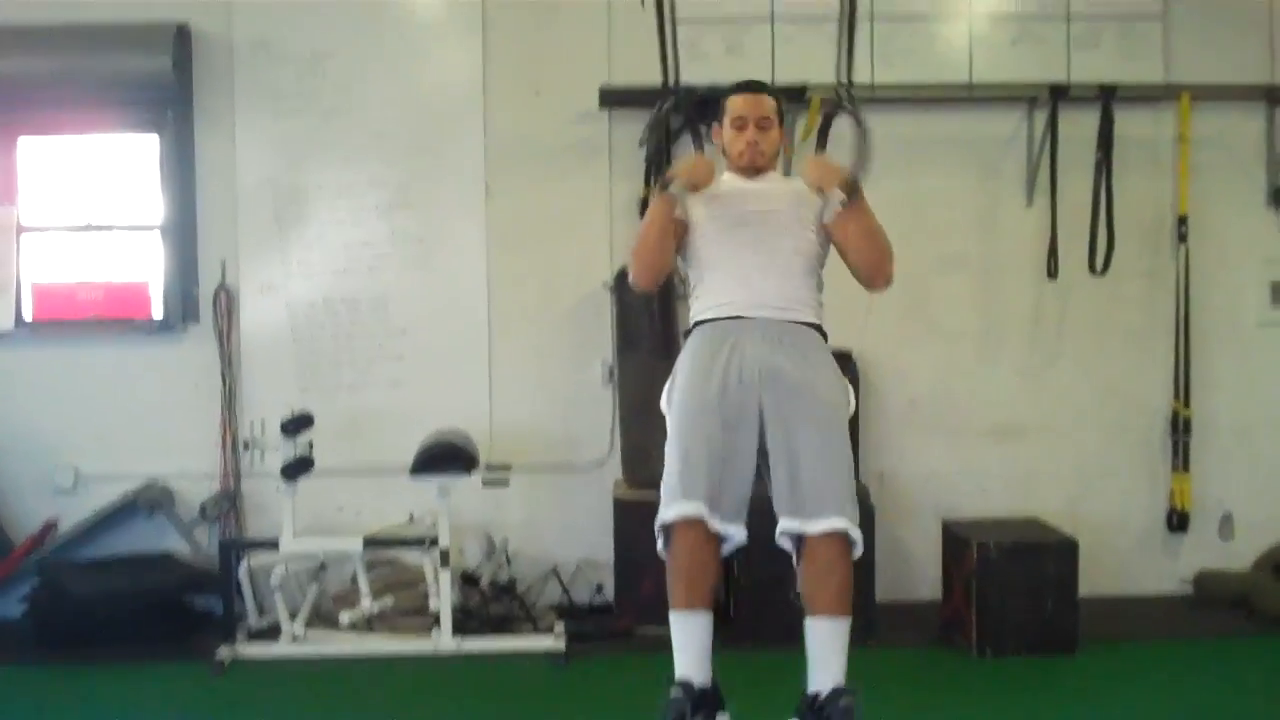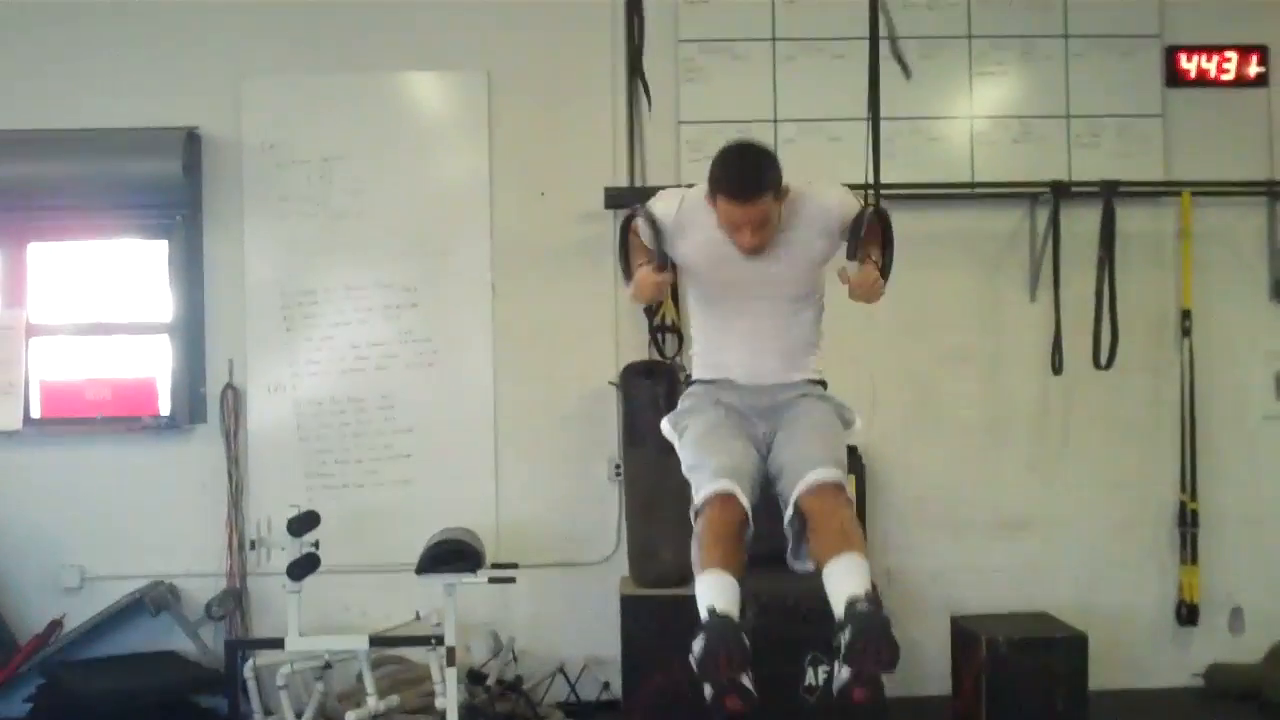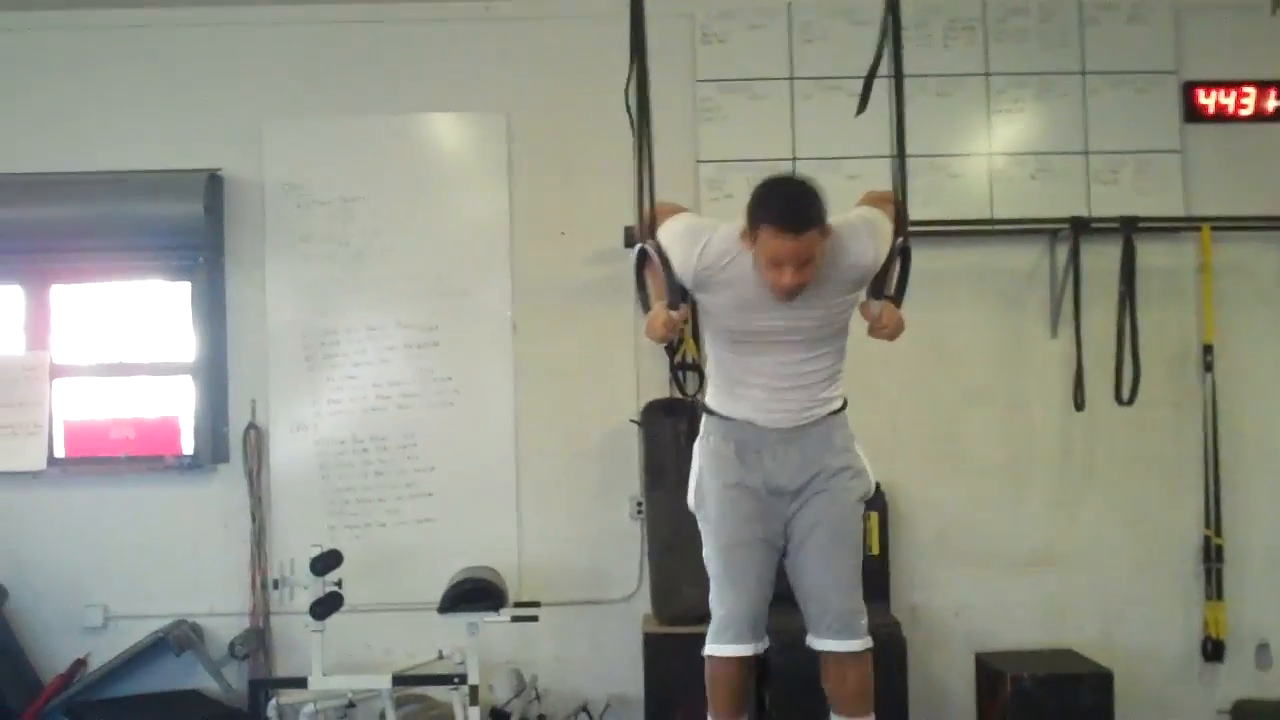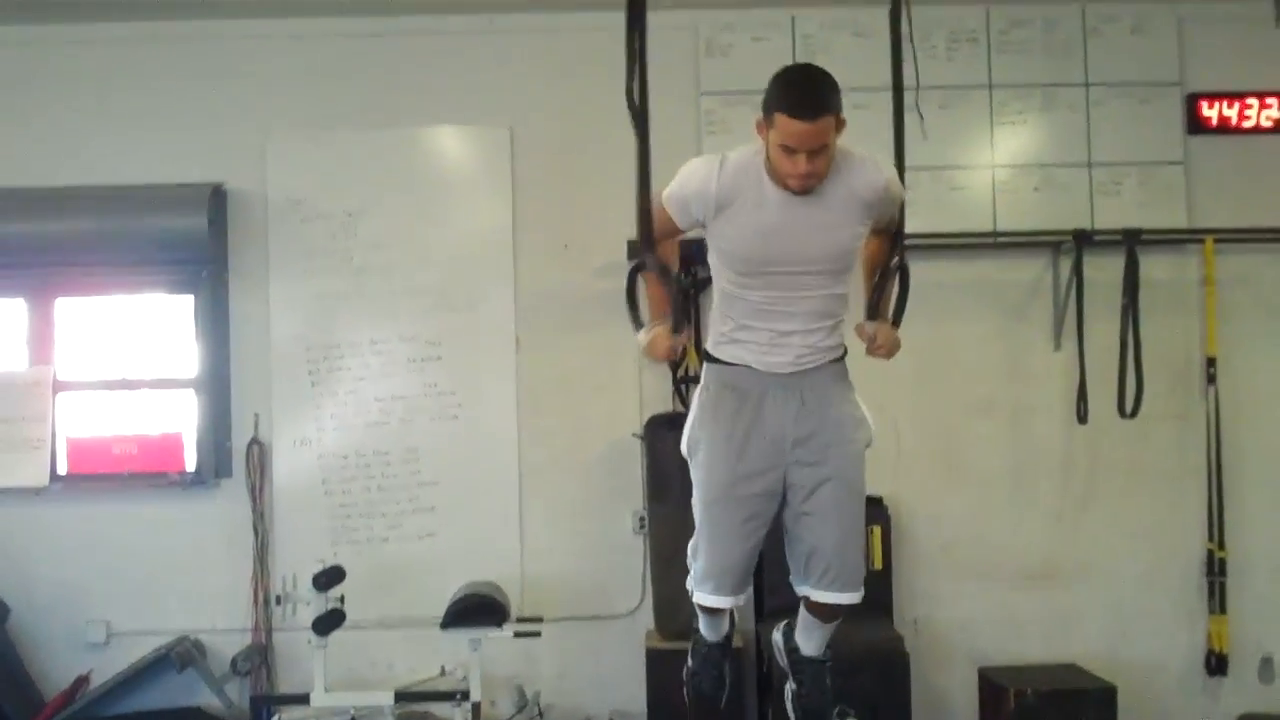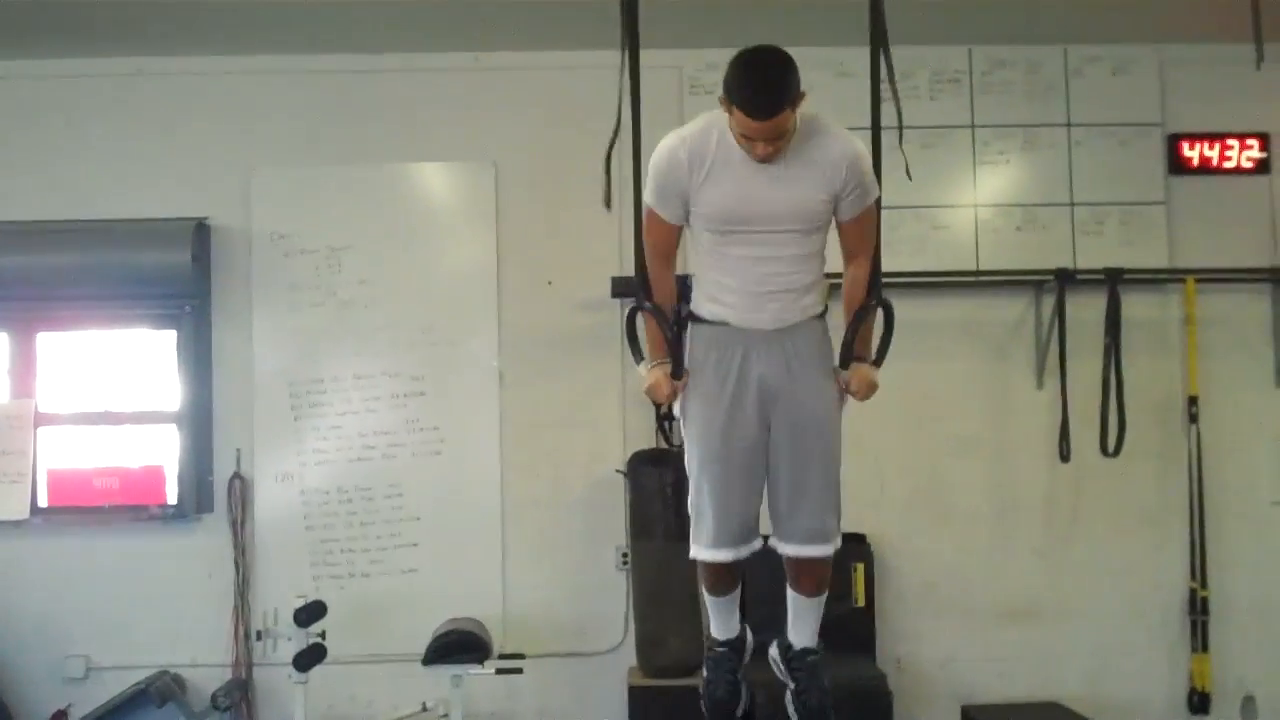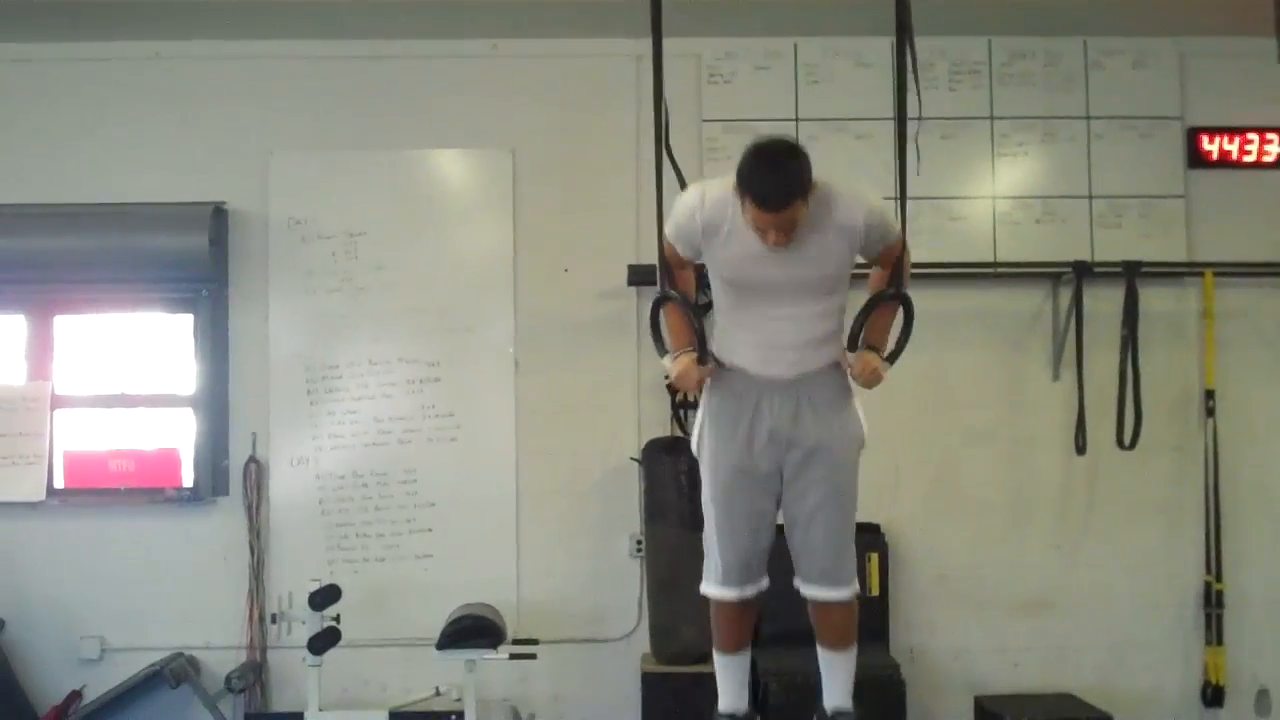
dt=0.4s
person 1, frame 1
left shoulder: (815, 194)
right shoulder: (689, 190)
left elbow: (878, 276)
right elbow: (643, 277)
left wrist: (849, 191)
right wrist: (672, 189)
left hip: (799, 351)
right hip: (715, 348)
left knee: (824, 522)
right knee: (693, 514)
person 1, frame 2
left shoulder: (825, 210)
right shoulder: (675, 214)
right elbow: (635, 228)
left wrist: (870, 266)
right wrist: (643, 273)
left hip: (799, 397)
right hip: (716, 397)
left knee: (822, 492)
right knee: (721, 499)
left ankle: (862, 630)
right ankle: (721, 639)
person 1, frame 3
left shoulder: (859, 250)
right shoulder: (701, 251)
left elbow: (882, 198)
right elbow: (658, 214)
left wrist: (883, 302)
right wrist: (658, 303)
left hip: (823, 441)
right hip: (735, 441)
left knee: (840, 624)
right knee: (735, 626)
person 1, frame 4
left shoulder: (872, 187)
right shoulder: (711, 181)
right elbow: (656, 234)
left wrist: (880, 315)
right wrist: (658, 319)
left hip: (825, 387)
right hip: (735, 386)
left knee: (837, 570)
right knee: (721, 566)
left ankle: (805, 650)
right ankle: (710, 637)
person 1, frame 5
left shoulder: (841, 153)
right shoulder: (681, 152)
left elbow: (859, 258)
right elbow: (658, 258)
left wrist: (860, 356)
right wrist: (658, 357)
left hip: (804, 347)
right hip: (718, 347)
left knee: (811, 524)
right knee: (720, 525)
left ankle: (801, 651)
right ankle: (726, 644)
person 1, frame 6
left shoulder: (857, 215)
right shoulder: (700, 210)
left elbow: (896, 265)
right elbow: (672, 266)
left wrist: (875, 347)
right wrist: (678, 348)
left hip: (822, 395)
right hip: (736, 394)
left knee: (831, 574)
right knee: (731, 573)
